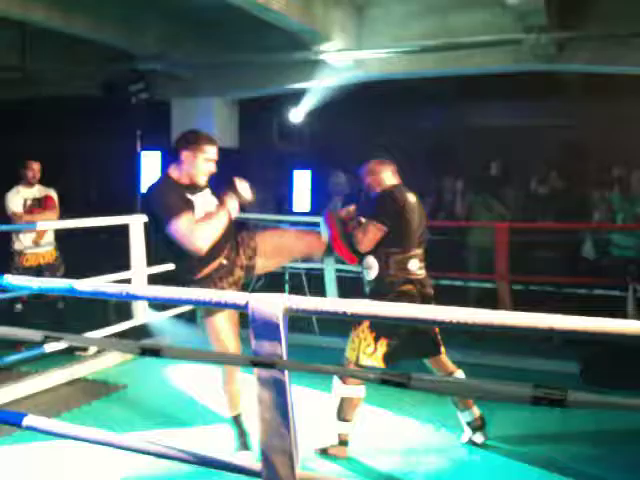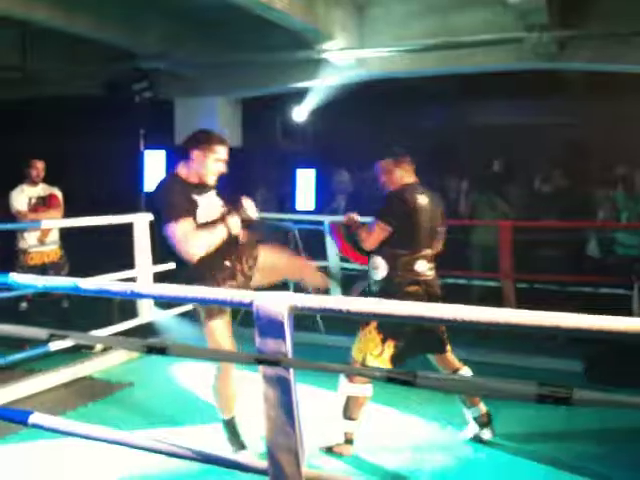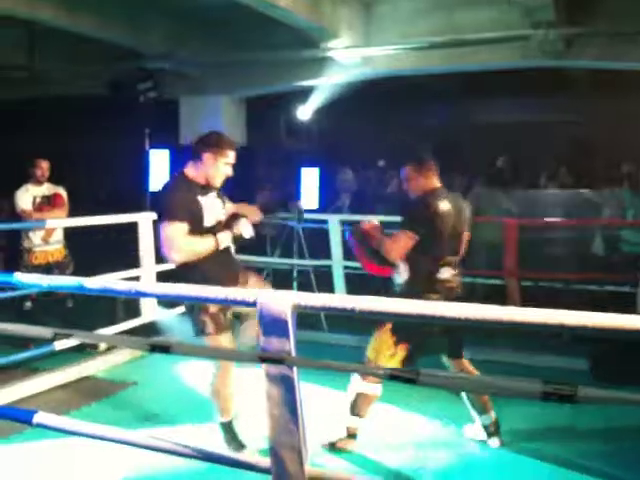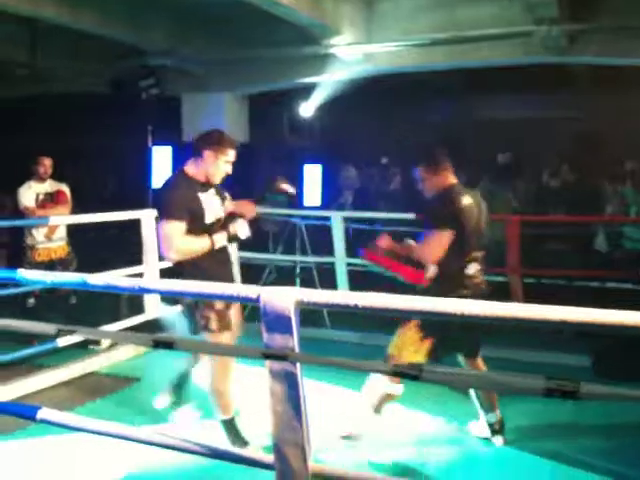
dt=0.1s
person 1, frame 1
left shoulder: (198, 184)
right shoulder: (162, 195)
right elbow: (198, 240)
left wrist: (235, 199)
right wrist: (230, 201)
left hip: (235, 253)
right hip: (208, 277)
left knee: (288, 239)
right knee: (230, 353)
right ankle: (238, 427)
person 1, frame 2
left shoulder: (205, 184)
right shoulder: (169, 194)
right elbow: (191, 249)
left wrist: (239, 219)
right wrist: (231, 220)
left hip: (238, 261)
right hip: (211, 281)
left knee: (290, 262)
right knee: (227, 358)
right ankle: (231, 430)
person 1, frame 3
left shoulder: (210, 186)
right shoulder: (176, 194)
left elbow: (234, 212)
right elbow: (176, 251)
left wrist: (262, 210)
right wrist: (227, 235)
left hip: (230, 276)
right hip: (205, 288)
right knee: (224, 358)
right ankle: (228, 431)
person 1, frame 4
left shoulder: (209, 184)
right shoulder: (176, 192)
left elbow: (233, 209)
right elbow: (171, 249)
right wrist: (222, 236)
left hip: (222, 275)
left knee: (231, 330)
right knee: (224, 356)
left ankle: (181, 384)
right ankle: (229, 427)
person 2, frame 1
left shoulder: (386, 199)
right shoulder: (414, 200)
left elbow: (363, 243)
left wrist: (349, 219)
left hip: (391, 293)
right hip: (419, 288)
left knee: (353, 365)
right knee: (438, 358)
left ankle: (341, 441)
right ankle: (476, 425)
person 2, frame 2
left shoulder: (396, 198)
right shoulder: (433, 201)
left elbow: (368, 241)
left wrist: (353, 223)
left hip: (399, 293)
right hip: (427, 287)
left knee: (360, 363)
right knee: (443, 355)
left ankle: (346, 439)
right ankle: (482, 421)
person 2, frame 3
left shoulder: (421, 206)
right shoulder: (459, 205)
left elbow: (394, 251)
left wrist: (372, 232)
left hip: (419, 298)
right hip: (449, 295)
left knee: (375, 363)
right knee: (458, 361)
left ankle: (349, 435)
right ankle: (490, 427)
person 2, frame 4
left shoulder: (443, 203)
right shoulder: (474, 200)
left elbow: (430, 254)
left wrist: (393, 246)
right wrist: (436, 250)
left hip: (444, 295)
right hip: (471, 291)
left knee: (397, 359)
right knee: (471, 359)
right ankle: (493, 425)
person 3, frame 1
left shoulder: (49, 192)
right shoulder: (13, 195)
left elbow: (54, 215)
right elbow: (18, 220)
left wrist: (28, 217)
right wrist: (42, 217)
left hip: (48, 251)
right hip: (23, 252)
person 3, frame 2
left shoulder: (53, 191)
right shoulder: (17, 193)
left elbow: (58, 213)
right elbow: (22, 219)
left wrist: (33, 215)
right wrist: (47, 215)
left hip: (52, 249)
right hip: (28, 251)
person 3, frame 3
left shoulder: (58, 190)
right shoulder: (22, 193)
left elbow: (63, 212)
right elbow: (27, 218)
left wrist: (38, 215)
right wrist: (52, 214)
left hip: (57, 249)
right hip: (33, 250)
person 3, frame 4
left shoulder: (61, 187)
right shoulder: (25, 190)
left elbow: (66, 209)
right elbow: (30, 215)
left wrist: (41, 212)
right wrist: (55, 210)
left hip: (60, 245)
right hip: (36, 247)
